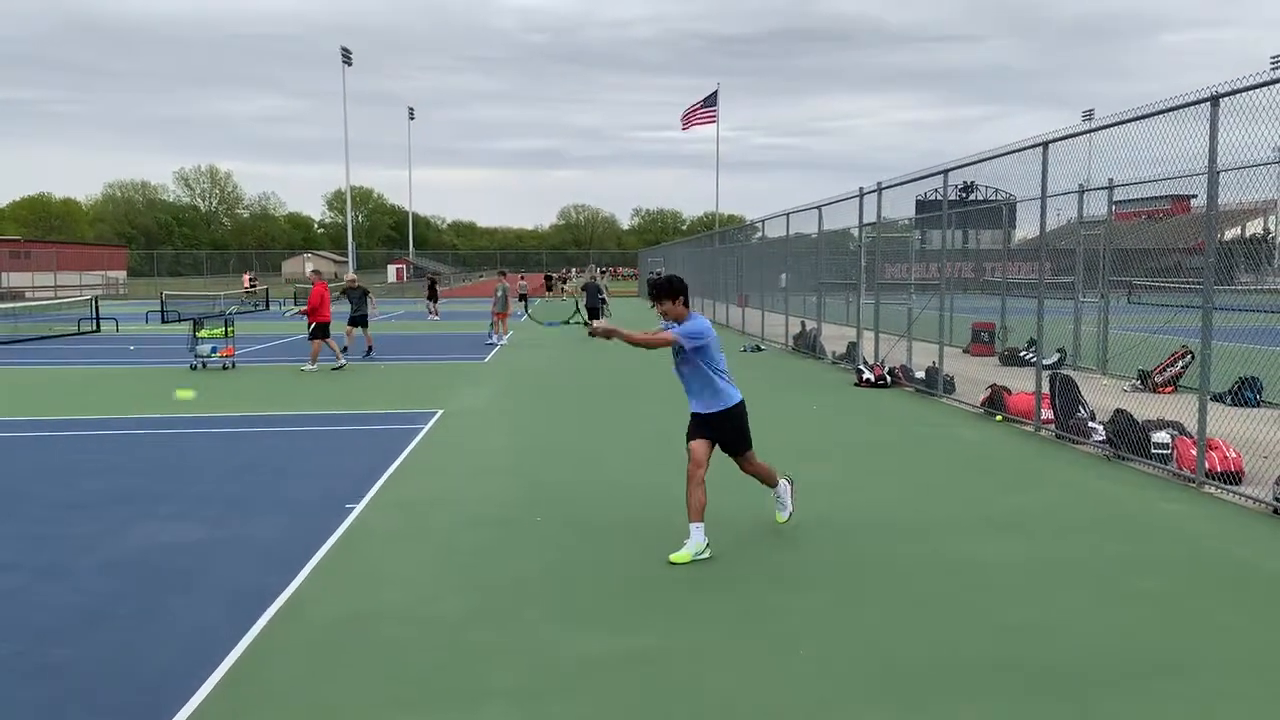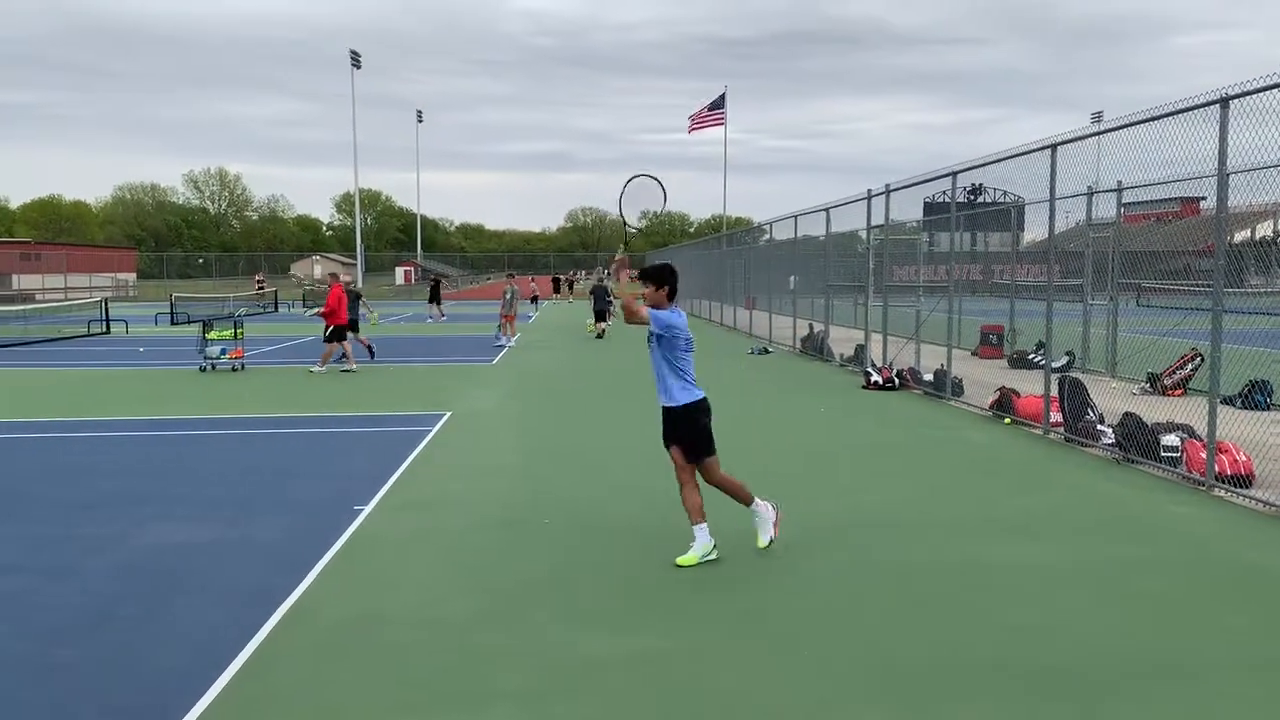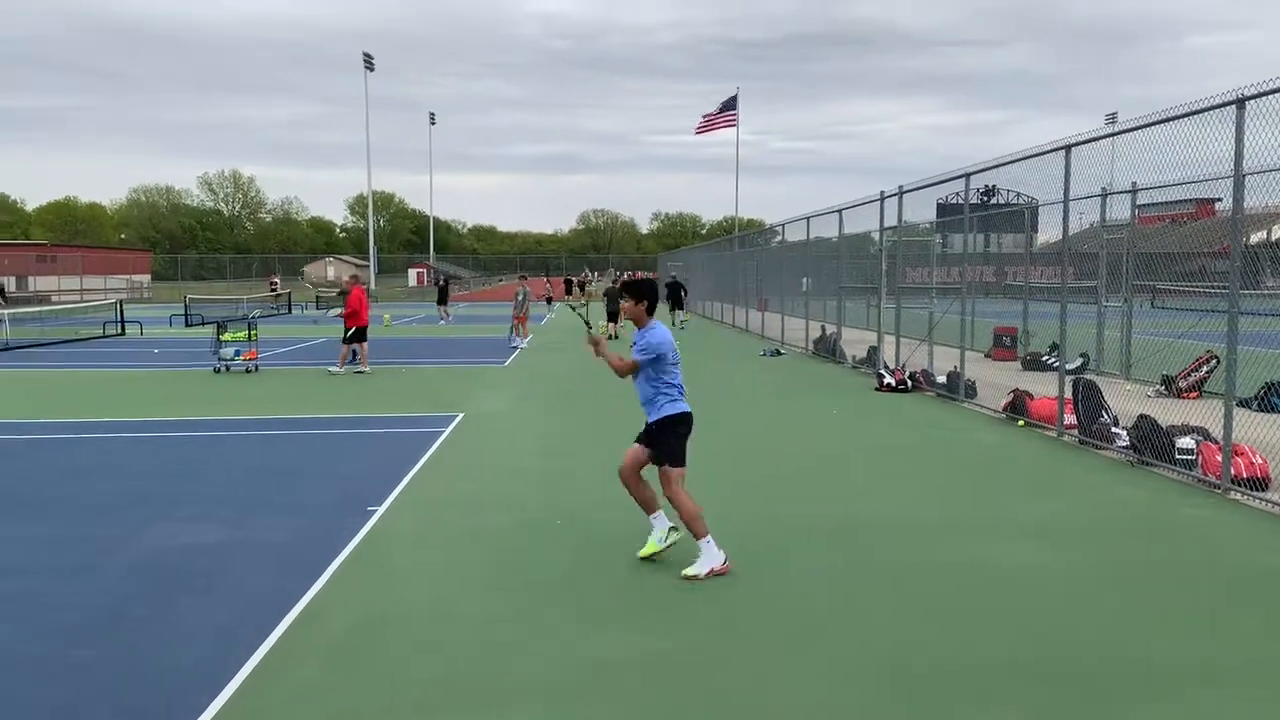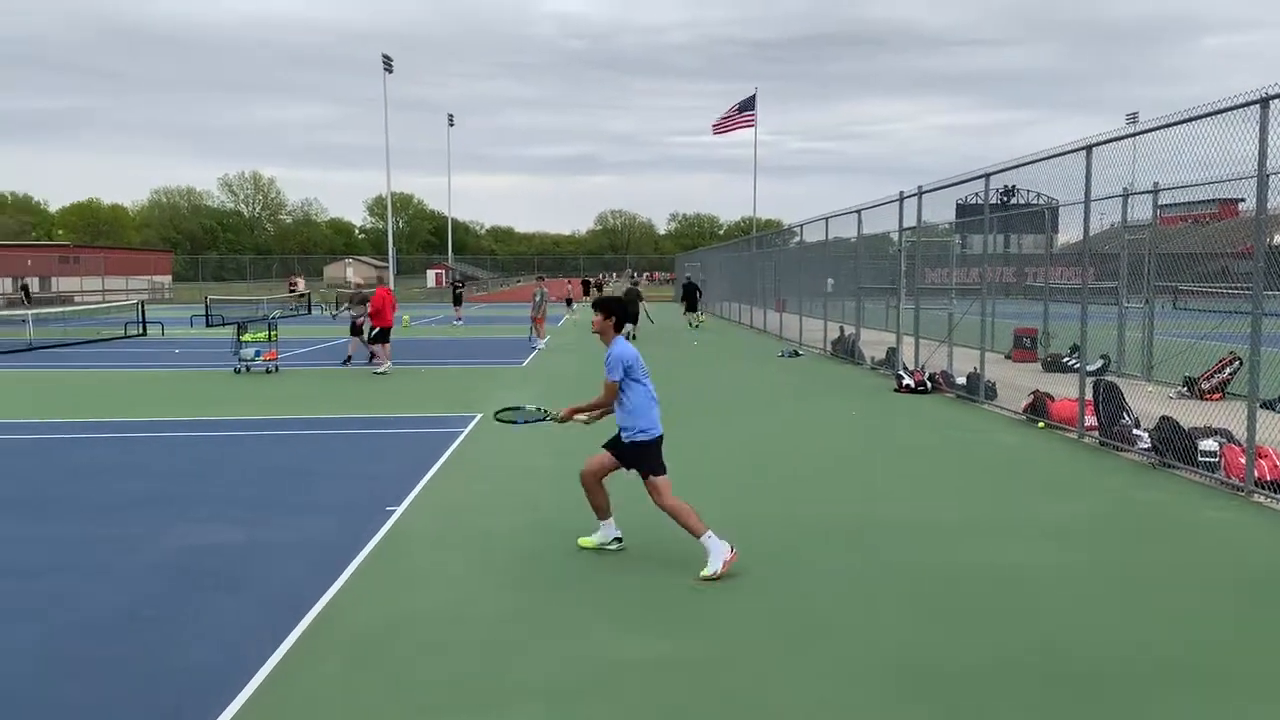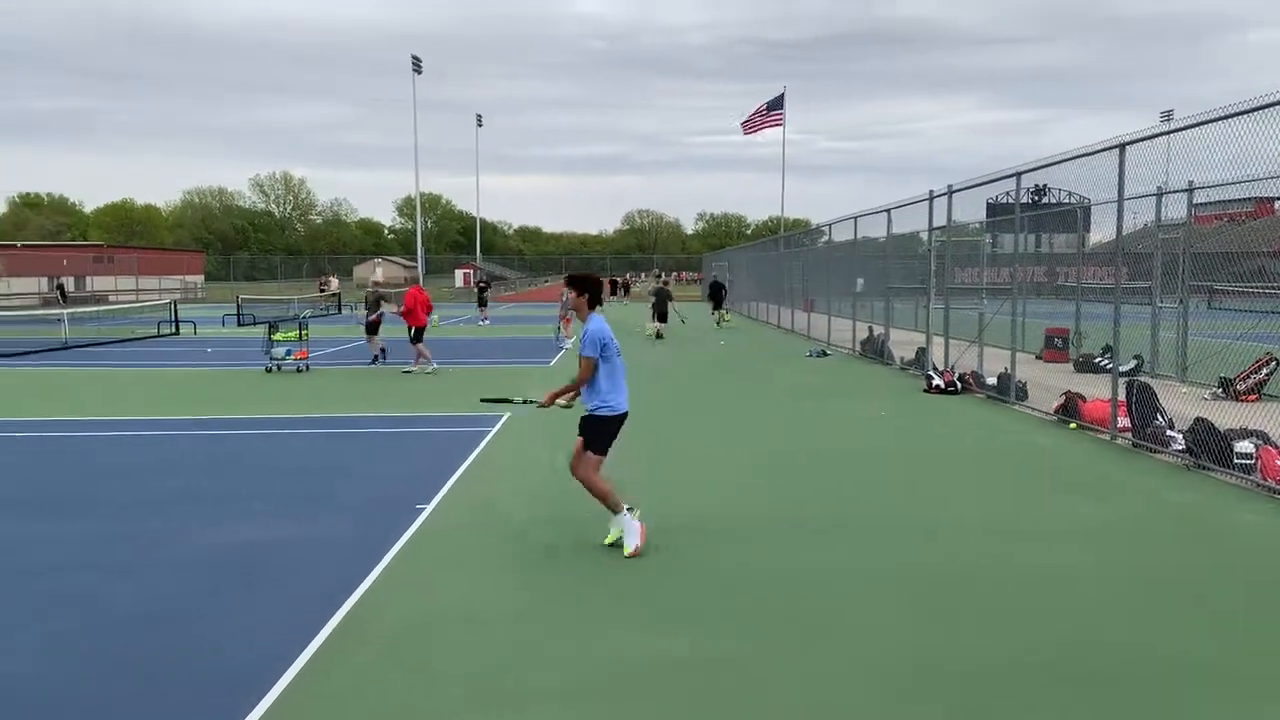
dt=0.2s
person 1, frame 1
left shoulder: (699, 328)
right shoulder: (675, 326)
left elbow: (652, 341)
right elbow: (641, 340)
left wrist: (613, 330)
right wrist: (613, 332)
left hip: (728, 408)
right hip: (701, 412)
left knee: (748, 464)
right knee: (695, 471)
left ankle: (780, 487)
right ankle: (698, 541)
person 1, frame 2
left shoulder: (669, 319)
right shoulder: (663, 316)
left elbow: (631, 310)
right elbow: (630, 316)
left hip: (690, 406)
right hip: (672, 407)
left knee: (710, 473)
right knee: (684, 475)
left ankle: (762, 510)
right ankle: (704, 542)
person 1, frame 3
left shoulder: (653, 337)
right shoulder: (647, 333)
left elbow: (623, 371)
right elbow: (633, 371)
left wrist: (602, 347)
right wrist: (603, 348)
left hip: (671, 417)
right hip: (658, 418)
left knee: (672, 488)
right knee: (627, 469)
left ankle: (713, 554)
right ankle: (663, 529)
person 1, frame 4
left shoulder: (617, 353)
right shoulder: (620, 349)
left elbow: (607, 398)
left wrist: (574, 410)
right wrist: (599, 414)
left hip: (642, 435)
right hip: (629, 434)
left knee: (664, 498)
right knee: (588, 473)
left ankle: (718, 549)
right ankle: (609, 533)
person 1, frame 5
left shoulder: (593, 329)
right shoulder: (596, 325)
left elbow: (584, 376)
left wrist: (555, 395)
right wrist: (574, 394)
left hip: (605, 411)
right hip: (602, 409)
left knee: (586, 473)
right knee: (578, 467)
left ankle: (628, 522)
right ankle: (623, 519)
